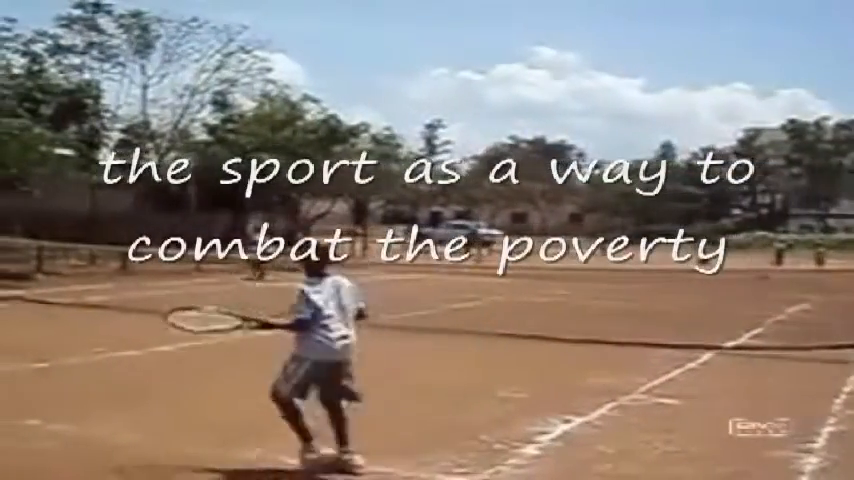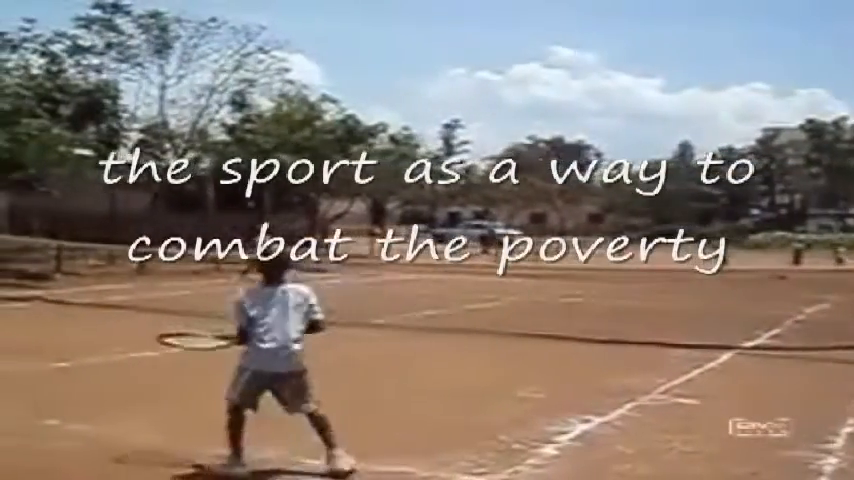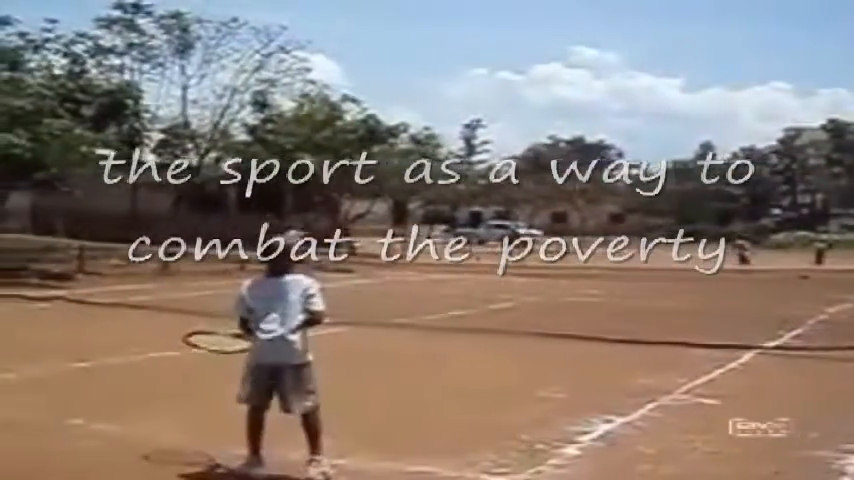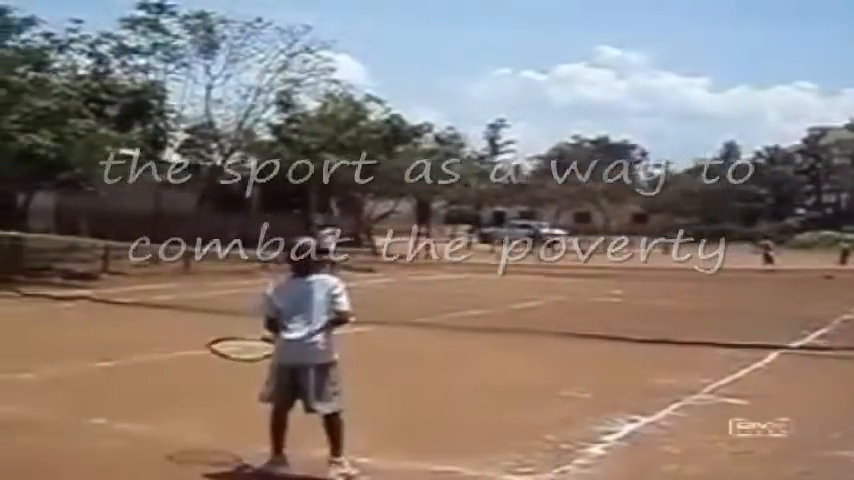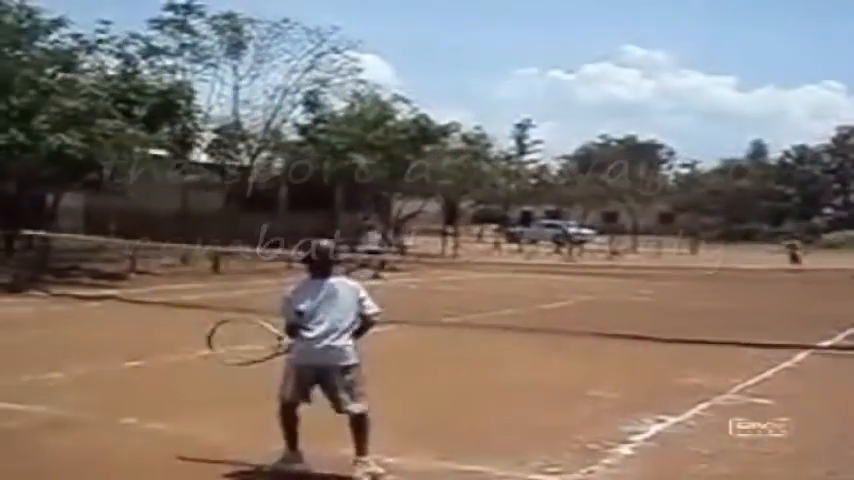
dt=0.3s
person 1, frame 1
left shoulder: (305, 289)
right shoulder: (345, 284)
left elbow: (302, 324)
right elbow: (361, 313)
left hip: (313, 354)
right hip: (341, 352)
left knee: (281, 395)
right knee: (333, 401)
left ankle: (309, 448)
right ankle: (347, 453)
person 1, frame 2
left shoulder: (248, 296)
right shoulder: (302, 293)
left elbow: (242, 334)
right elbow: (318, 325)
left wrist: (247, 338)
left hip: (255, 362)
right hip: (290, 362)
left knee: (236, 407)
right knee: (310, 409)
left ankle: (235, 460)
right ankle: (336, 455)
person 1, frame 3
left shoulder: (251, 287)
right shoulder: (306, 284)
left elbow: (244, 323)
right elbow: (317, 317)
right wrist: (298, 324)
left hip: (261, 355)
right hip: (294, 354)
left knee: (256, 407)
right knee: (309, 408)
left ankle: (254, 460)
person 1, frame 4
left shoulder: (278, 288)
right shoulder: (332, 284)
left elbow: (271, 324)
right elbow: (344, 316)
right wrist: (324, 326)
left hip: (286, 355)
right hip: (318, 354)
left knee: (280, 407)
right knee: (330, 409)
left ankle: (277, 459)
person 1, frame 5
left shoulder: (297, 292)
right shoulder: (352, 288)
left elbow: (291, 329)
right elbow: (370, 319)
left hip: (305, 356)
right hip: (341, 355)
left knee: (288, 403)
right knee: (357, 408)
left ankle: (292, 455)
